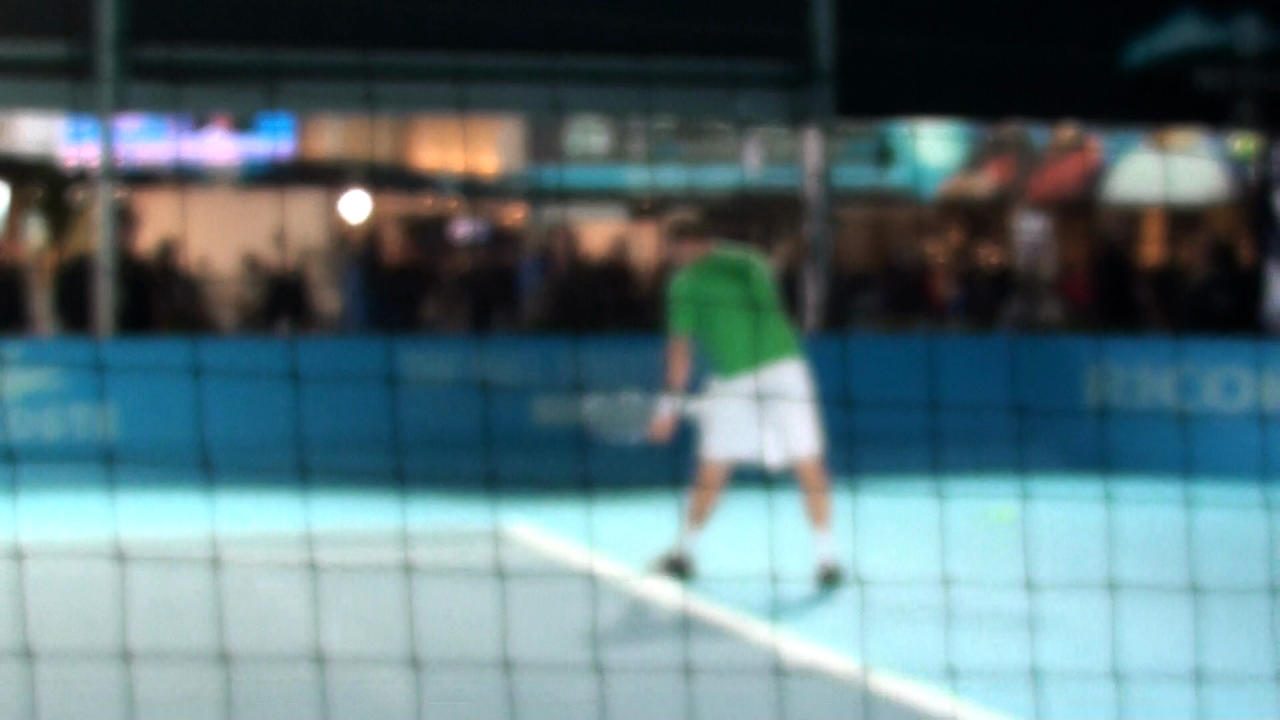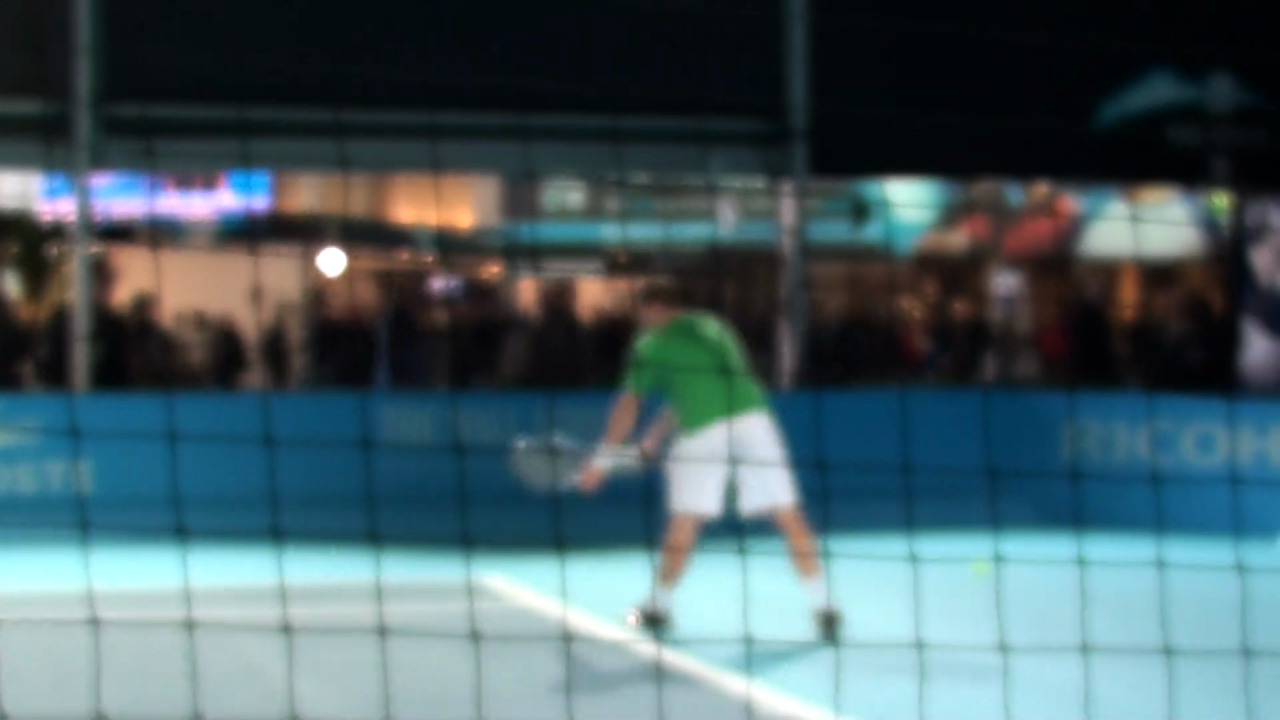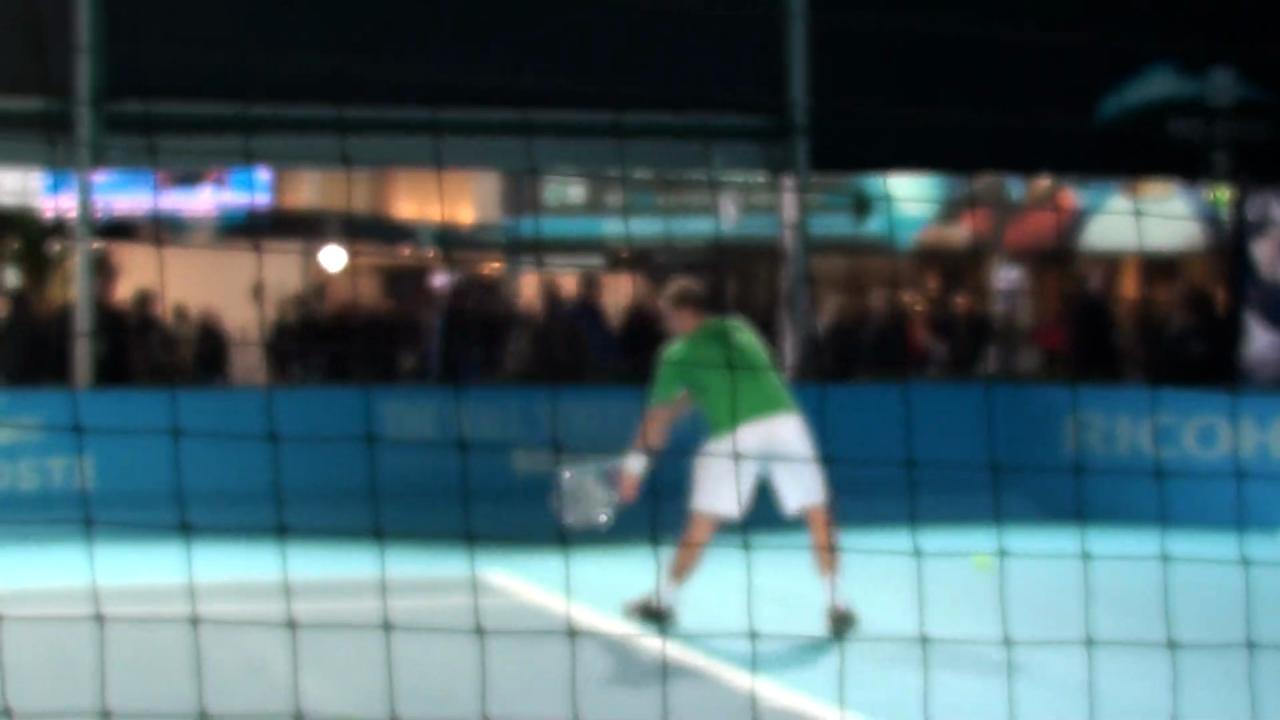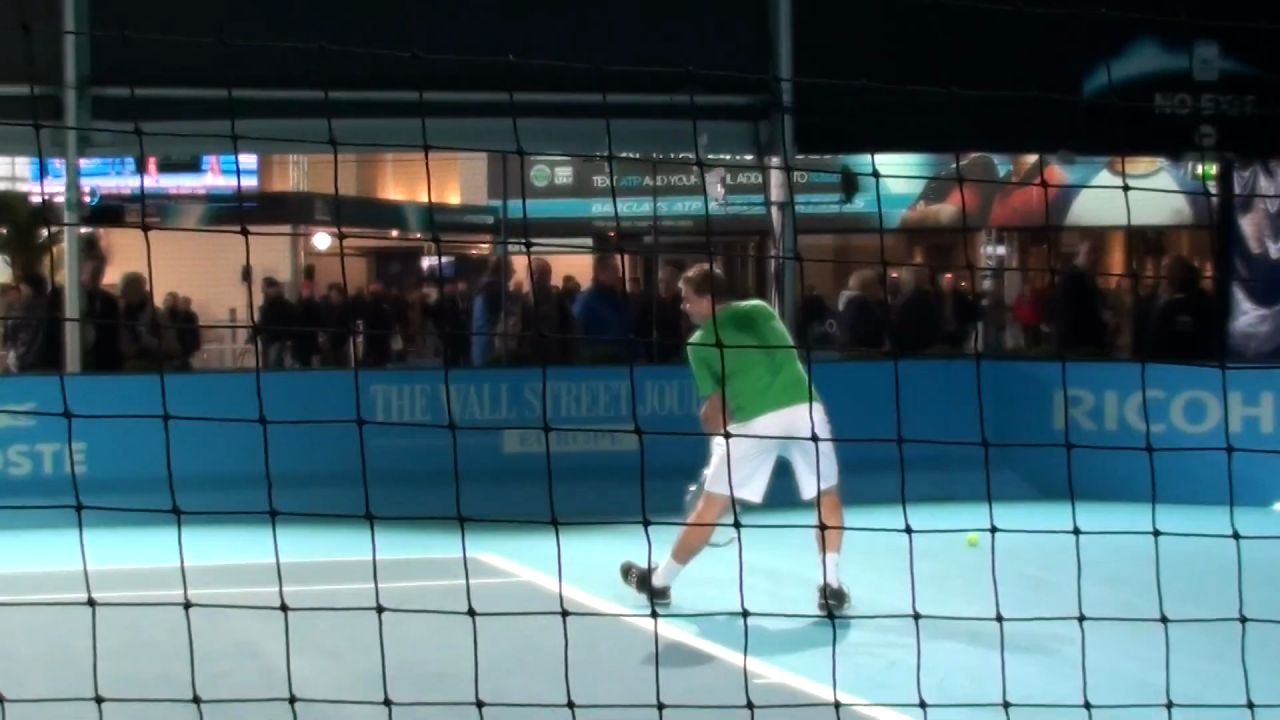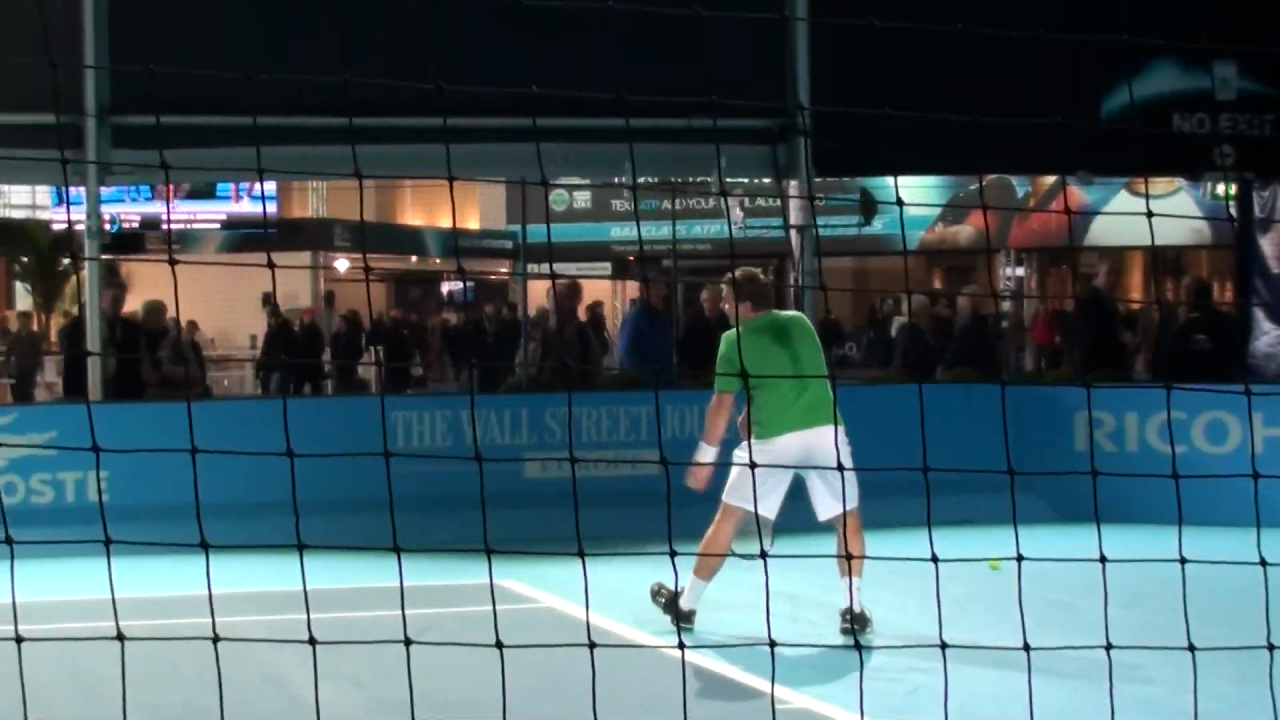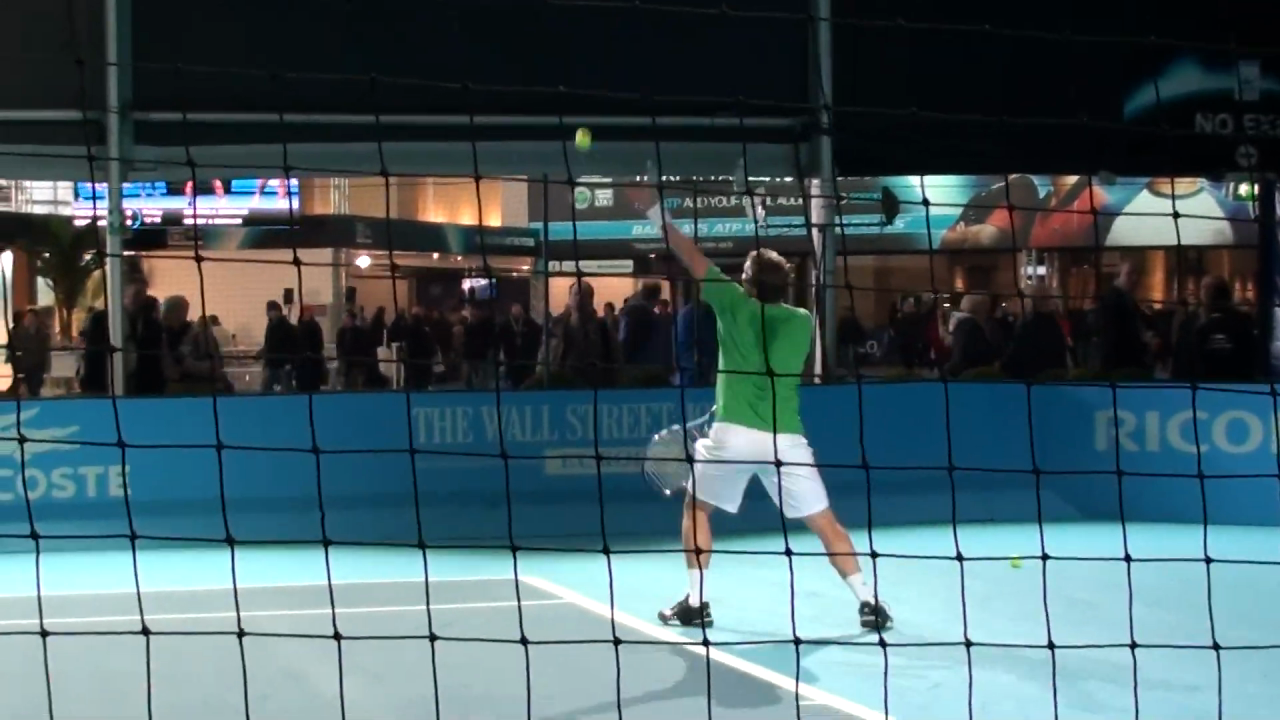
dt=0.3s
person 1, frame 1
left shoulder: (687, 281)
right shoulder: (752, 261)
left elbow: (681, 346)
left wrist: (670, 403)
left hip: (737, 378)
right hip: (785, 366)
left knee: (712, 471)
right knee: (809, 467)
left ankle: (683, 554)
right ankle: (827, 561)
person 1, frame 2
left shoulder: (650, 344)
right shoulder: (710, 326)
left elbow: (628, 405)
left wrist: (602, 459)
right wrist: (655, 436)
left hip: (705, 433)
right hip: (752, 420)
left knee: (683, 525)
right knee: (789, 517)
left ankle: (657, 609)
right ankle: (821, 607)
person 1, frame 3
left shoulder: (676, 353)
right shoulder: (738, 328)
left elbow: (658, 416)
left wrist: (633, 465)
right wrist: (682, 399)
left hip: (738, 434)
right hip: (785, 423)
left knee: (701, 525)
right knee: (818, 517)
left ankle: (662, 604)
right ankle: (837, 608)
person 1, frame 4
left shoulder: (700, 342)
right shoulder: (761, 310)
left elbow: (716, 406)
left hip: (754, 423)
right hip: (806, 411)
left knee: (710, 506)
right knee: (828, 498)
left ankle: (658, 581)
right ankle: (831, 585)
person 1, frame 5
left shoulder: (734, 340)
right shoulder: (800, 323)
left elbow: (722, 405)
left wrist: (704, 458)
left hip: (771, 440)
right hip: (825, 433)
left knee: (727, 518)
right knee: (849, 519)
left ankle: (684, 602)
right ankle: (853, 609)
person 1, frame 6
left shoulder: (735, 306)
right shoulder: (802, 321)
left elbow: (692, 258)
left wrist: (656, 211)
left hip: (733, 435)
right hip: (784, 440)
left knee: (695, 509)
right knee: (824, 523)
left ankle: (696, 602)
right ankle: (868, 602)
